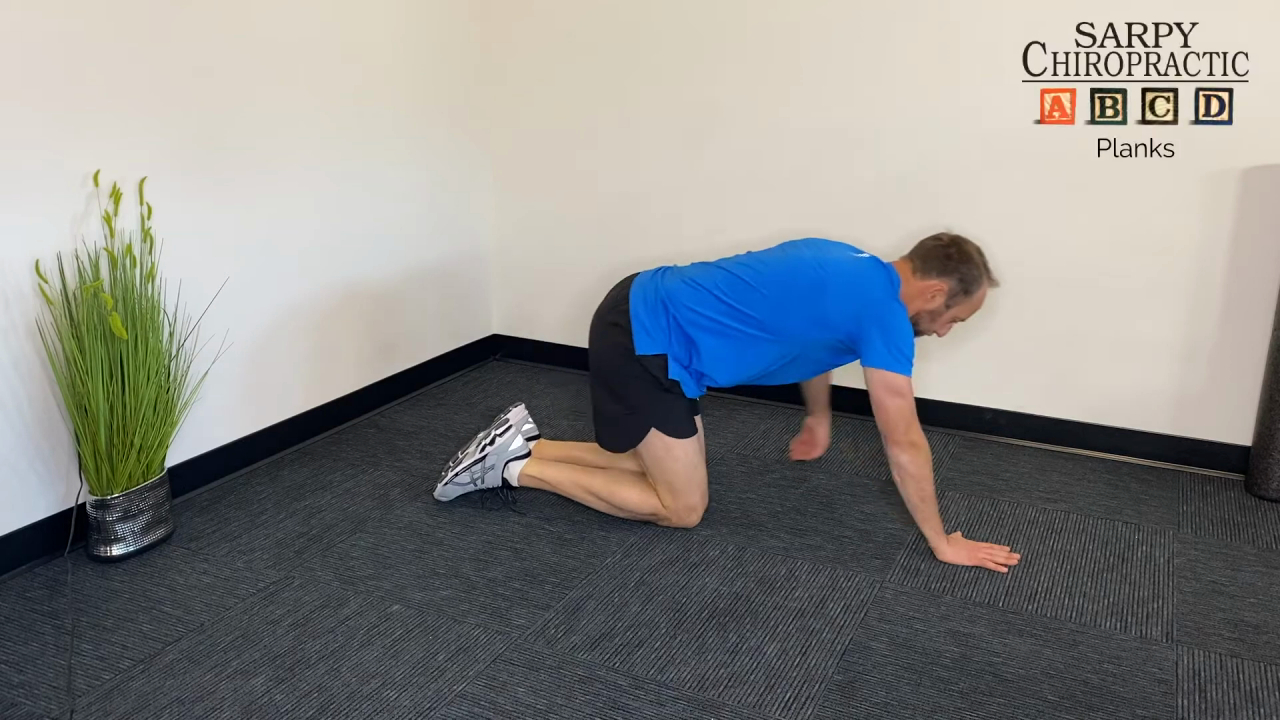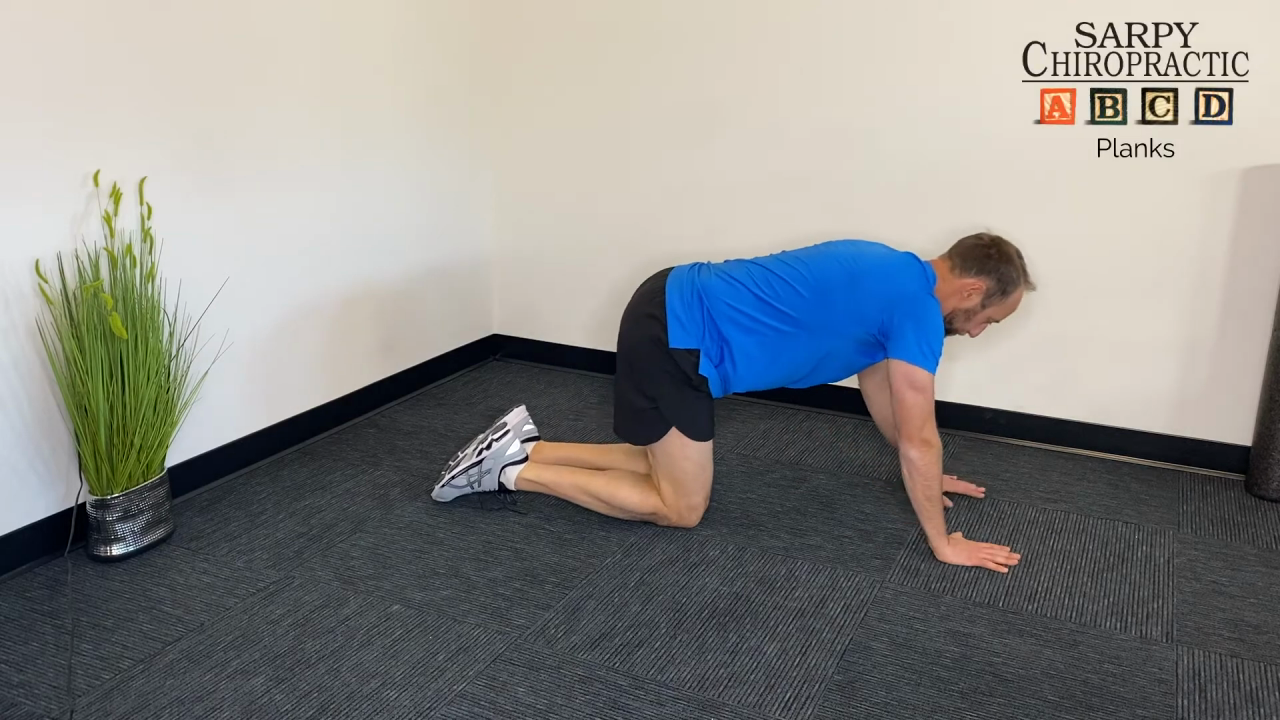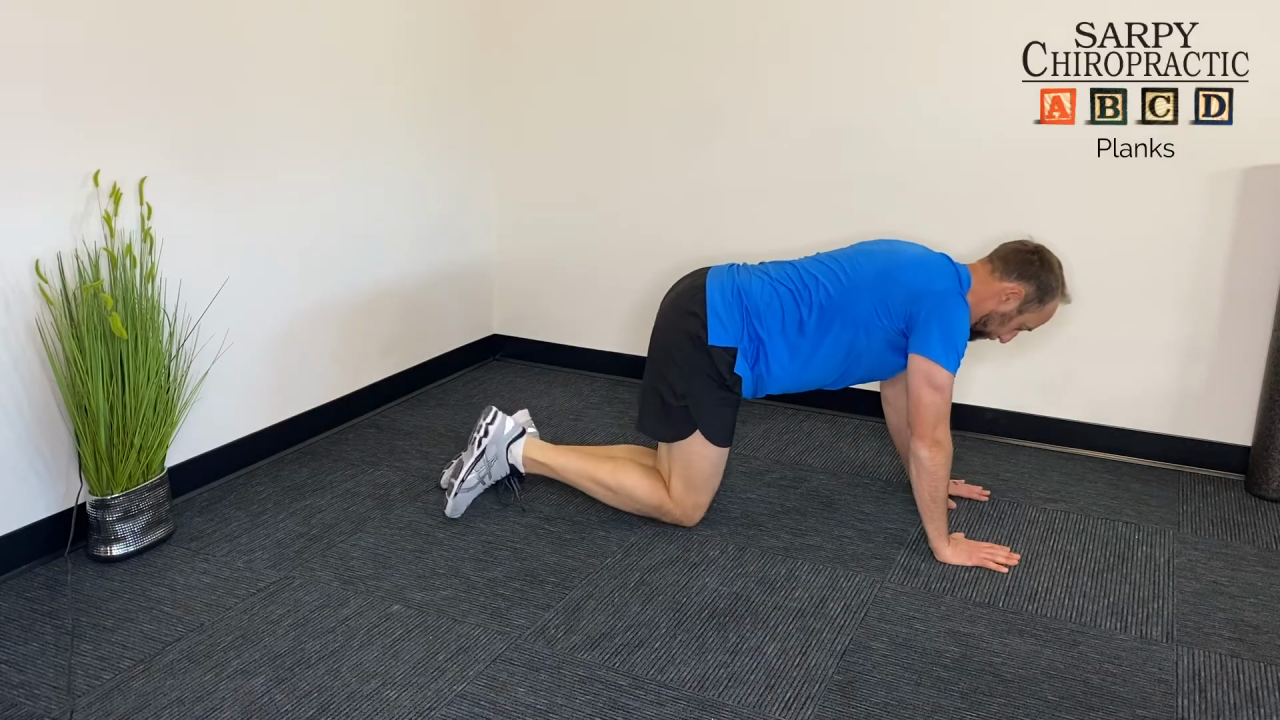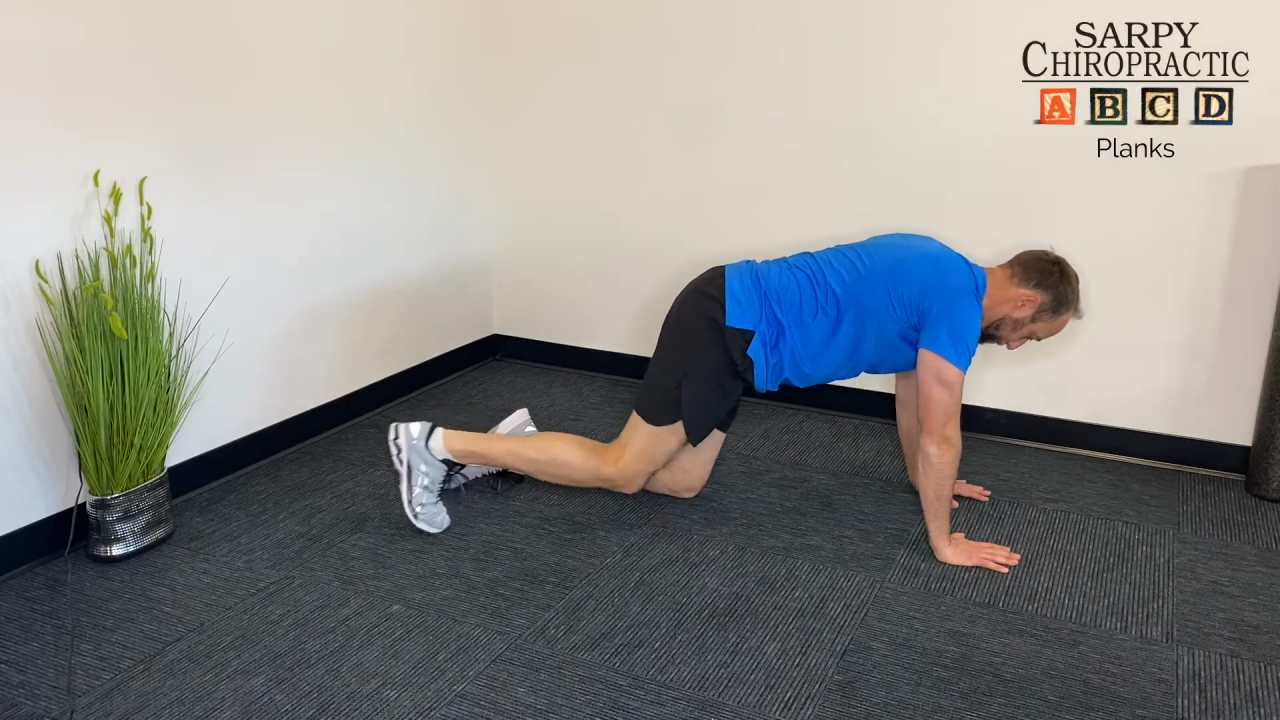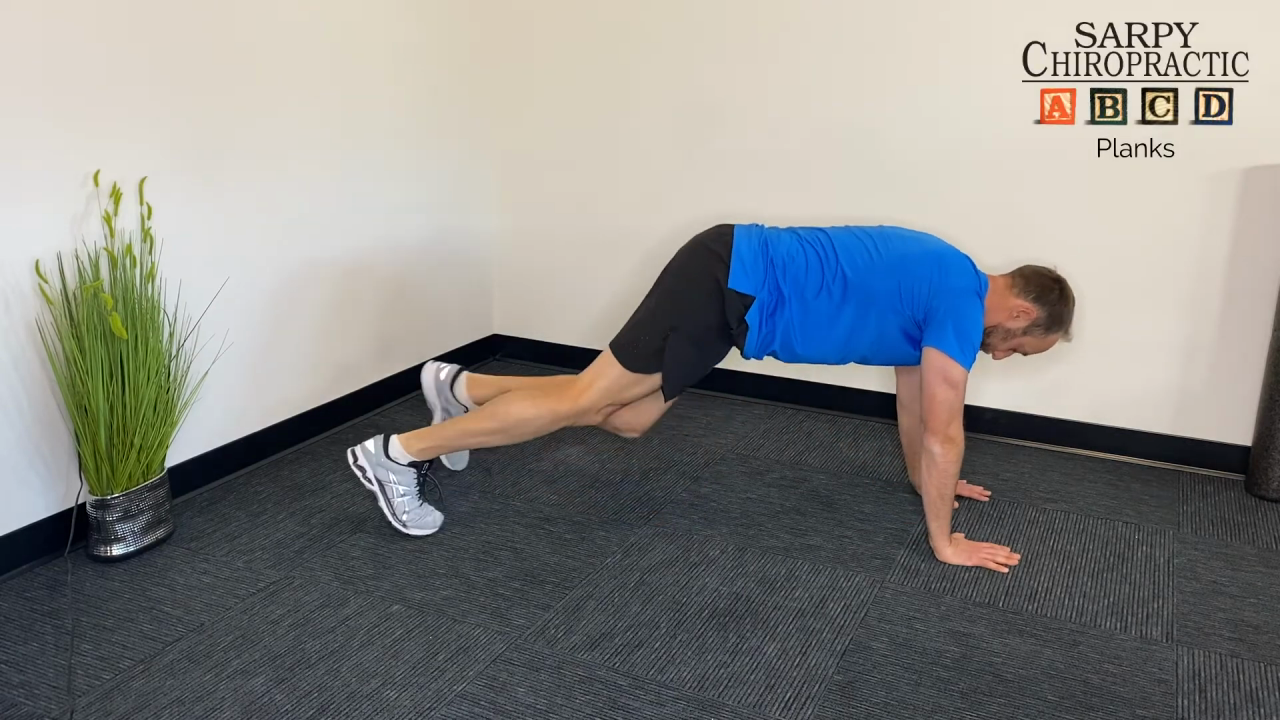
dt=0.5s
person 1, frame 1
left shoulder: (856, 269)
right shoulder: (882, 309)
right elbow: (904, 445)
left wrist: (818, 415)
right wrist: (942, 543)
left hip: (645, 314)
right hip: (642, 340)
left knee: (669, 468)
right knee: (682, 508)
left ankle: (525, 443)
right ankle: (516, 466)
person 1, frame 2
left shoulder: (892, 277)
right shoulder: (917, 305)
left elbow: (878, 383)
right elbow: (919, 439)
left wrist: (925, 472)
right wrist: (943, 542)
left hip: (673, 311)
right hip: (674, 335)
left knee: (671, 468)
right knee: (681, 508)
left ankle: (526, 446)
right ankle: (515, 471)
person 1, frame 3
left shoulder: (924, 281)
right shoulder: (945, 304)
left elbow: (897, 389)
right elbow: (930, 437)
left wrist: (925, 478)
right wrist: (943, 542)
left hip: (712, 317)
right hip: (710, 333)
left knee: (679, 472)
right knee: (682, 504)
left ankle: (526, 446)
right ankle: (517, 449)
person 1, frame 4
left shoulder: (938, 279)
right shoulder: (959, 299)
left elbow: (910, 394)
right elbow: (940, 433)
left wrist: (925, 479)
right wrist: (944, 540)
left hip: (730, 323)
right hip: (728, 327)
left knee: (681, 481)
right knee: (625, 471)
left ankle: (522, 445)
right ankle: (442, 446)
person 1, frame 5
left shoulder: (937, 289)
right shoulder: (961, 304)
left elbow: (912, 397)
right elbow: (944, 433)
left wrist: (924, 480)
right wrist: (946, 540)
left hip: (730, 275)
right hip: (730, 283)
left knee: (628, 418)
right knee: (591, 400)
left ankle: (460, 391)
right ankle: (400, 453)
